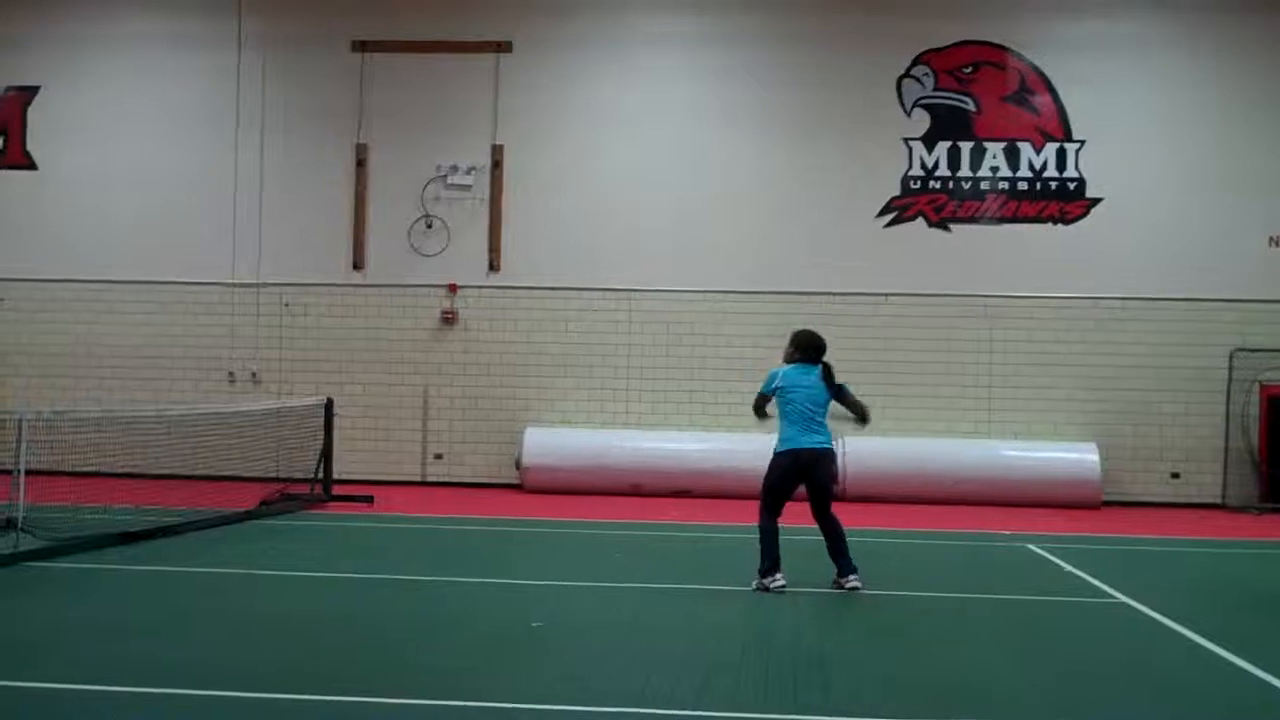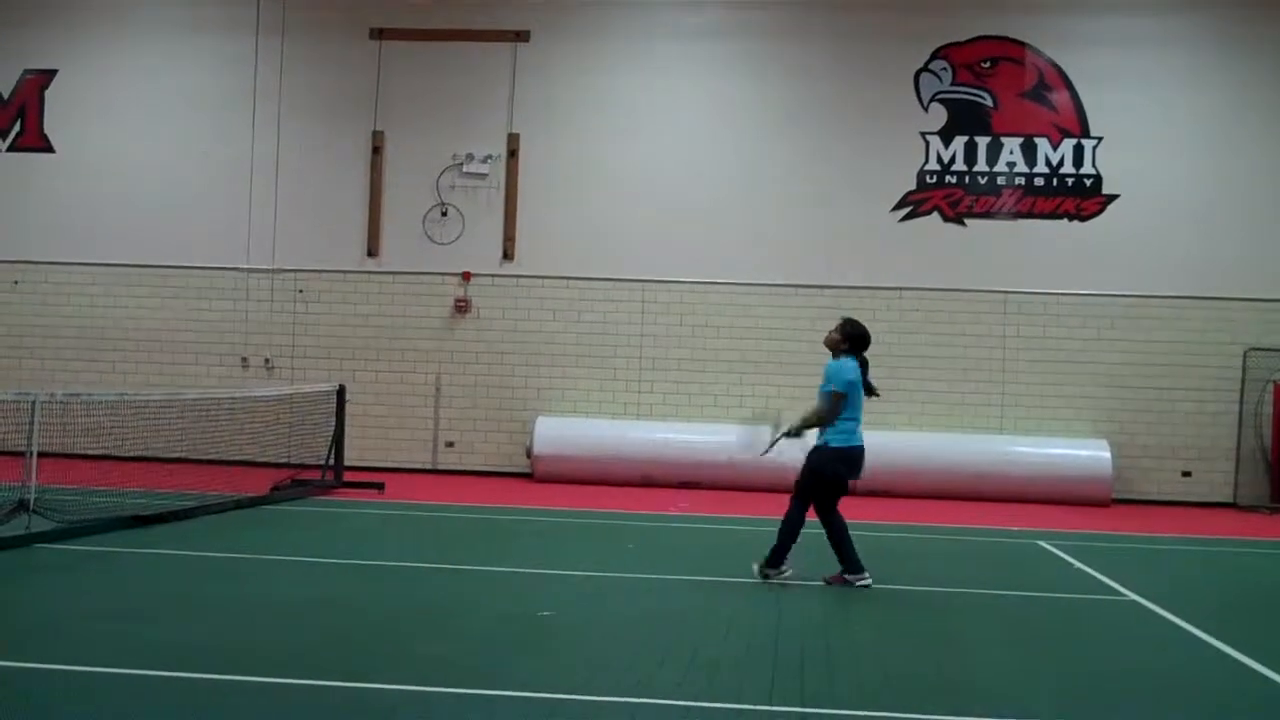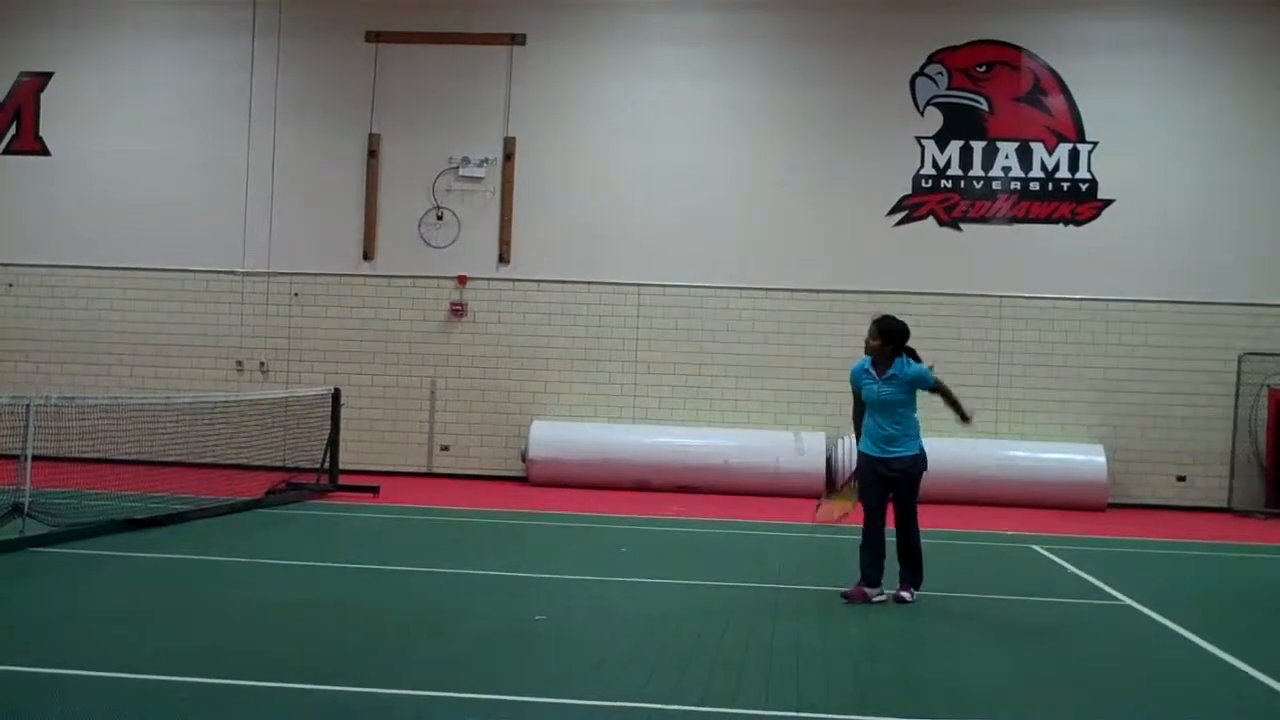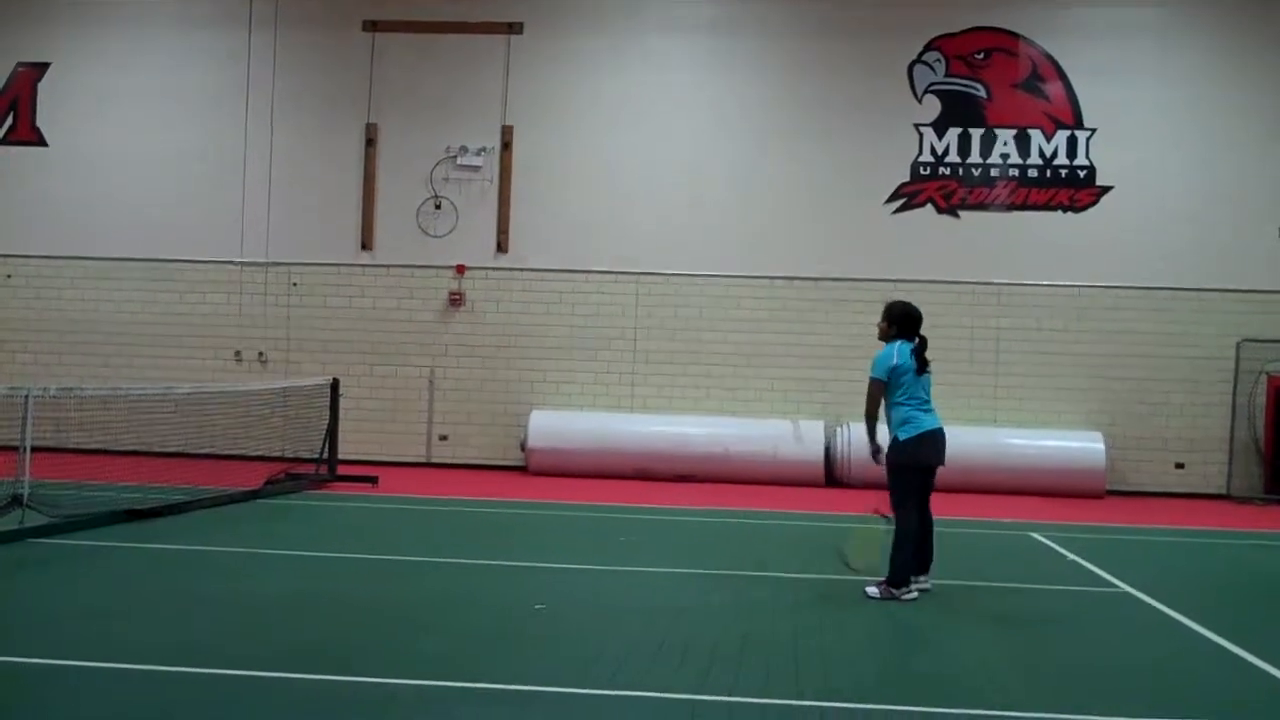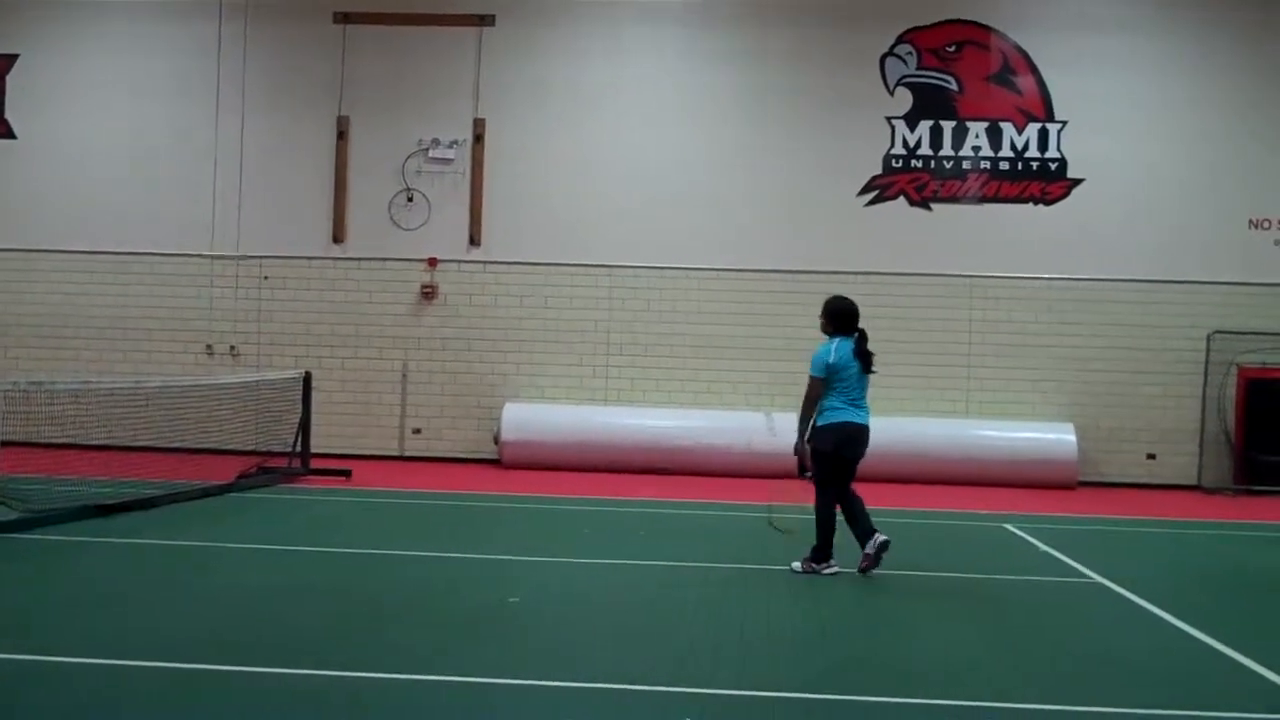
dt=1s
person 1, frame 1
left shoulder: (780, 375)
right shoulder: (825, 377)
left elbow: (758, 406)
right elbow: (860, 410)
left wrist: (762, 415)
right wrist: (862, 418)
left hip: (790, 454)
right hip: (822, 455)
left knee: (768, 513)
right knee: (824, 514)
left ankle: (771, 574)
right ankle: (848, 573)
person 1, frame 2
left shoulder: (841, 370)
right shoulder: (848, 369)
left elbow: (827, 414)
left wrist: (799, 427)
right wrist: (803, 423)
left hip: (835, 448)
right hip: (846, 449)
left knee: (800, 502)
right knee: (825, 507)
left ankle: (776, 564)
right ankle: (854, 570)
person 1, frame 3
left shoulder: (911, 371)
right shoulder: (859, 371)
left elbow: (942, 390)
left wrist: (961, 413)
right wrist: (859, 445)
left hip: (906, 456)
right hip: (871, 456)
left knee: (906, 519)
right knee: (872, 518)
left ankle: (910, 582)
right ankle: (870, 584)
person 1, frame 4
left shoulder: (887, 357)
right shoulder: (917, 355)
left elbow: (872, 404)
left wrist: (872, 442)
left hip: (909, 439)
right hip: (932, 434)
left knee: (905, 511)
right knee: (921, 506)
left ankle: (900, 584)
right ankle: (919, 572)
person 1, frame 5
left shoulder: (826, 353)
right shoulder: (861, 349)
left elbow: (812, 397)
left wrist: (802, 435)
left hip: (831, 428)
right hip: (859, 428)
left knee: (825, 493)
right knee: (844, 489)
left ankle: (823, 559)
right ankle: (872, 537)
